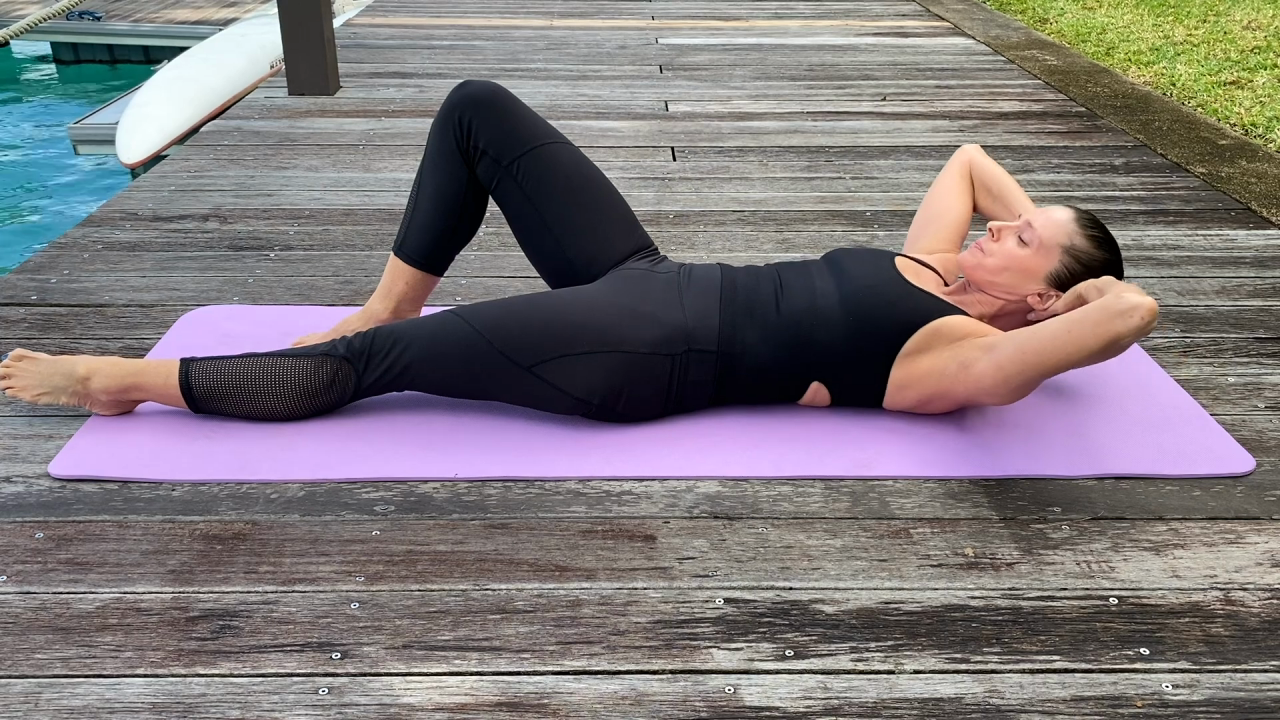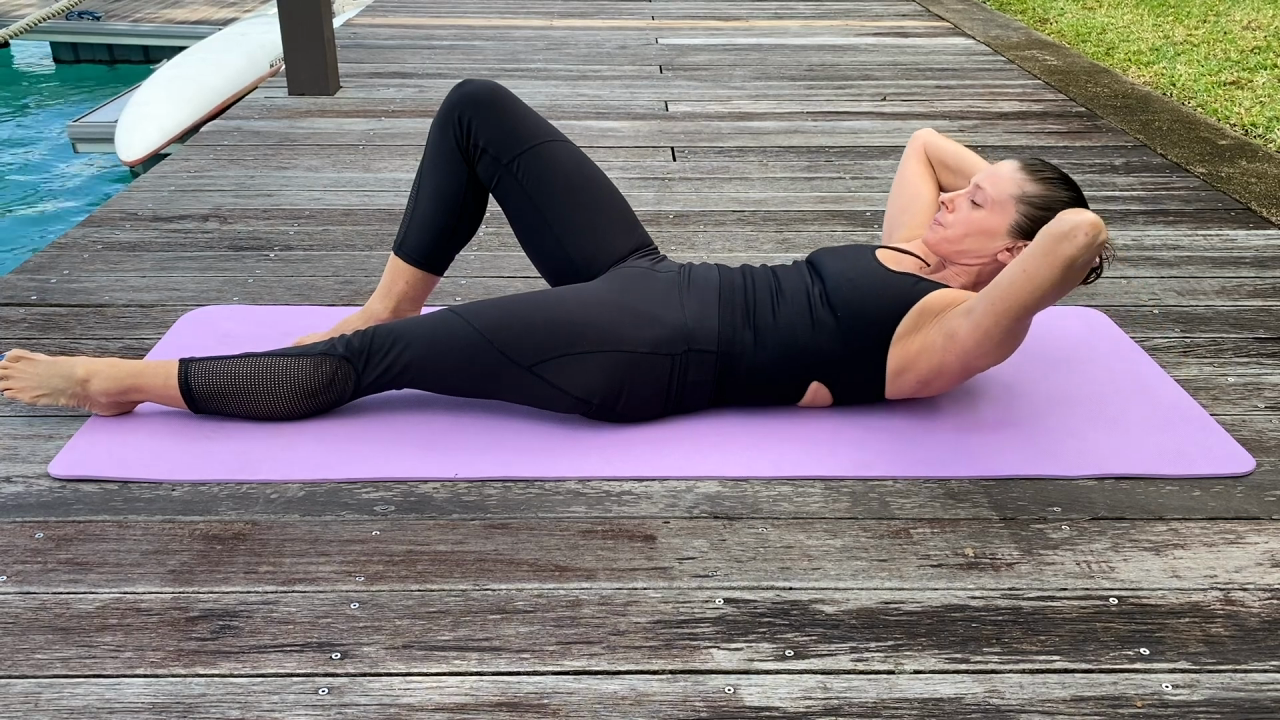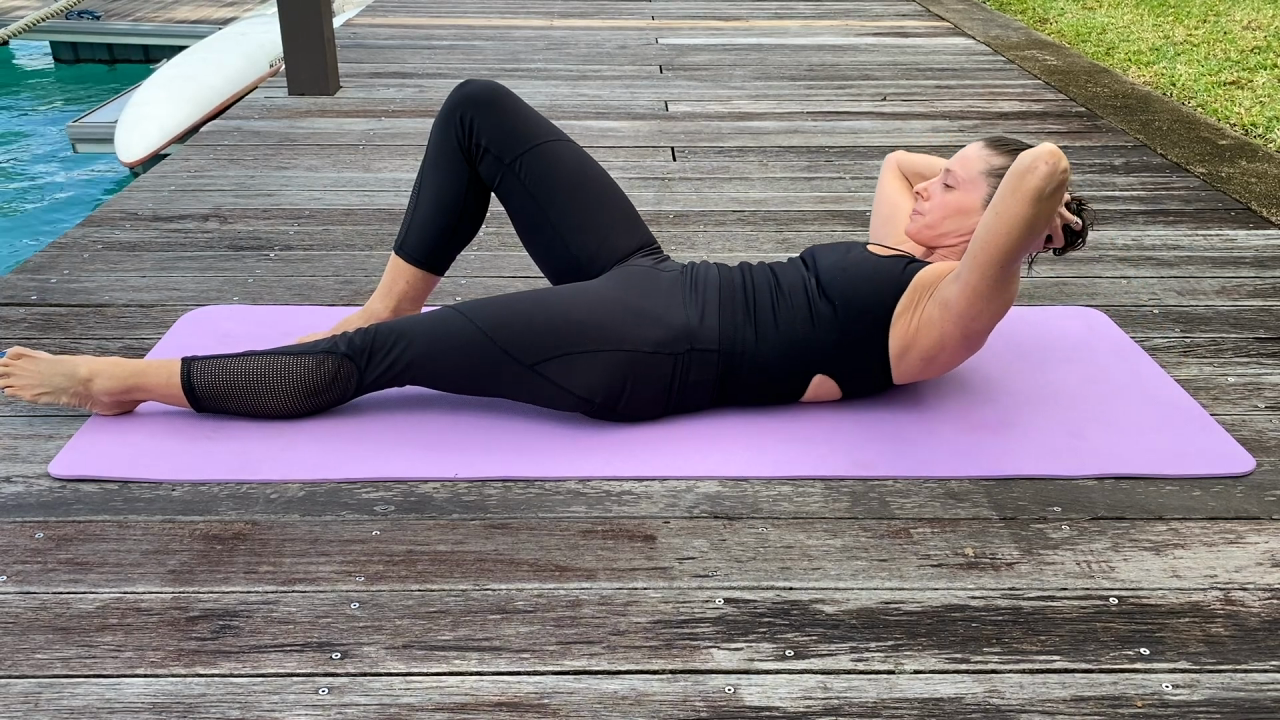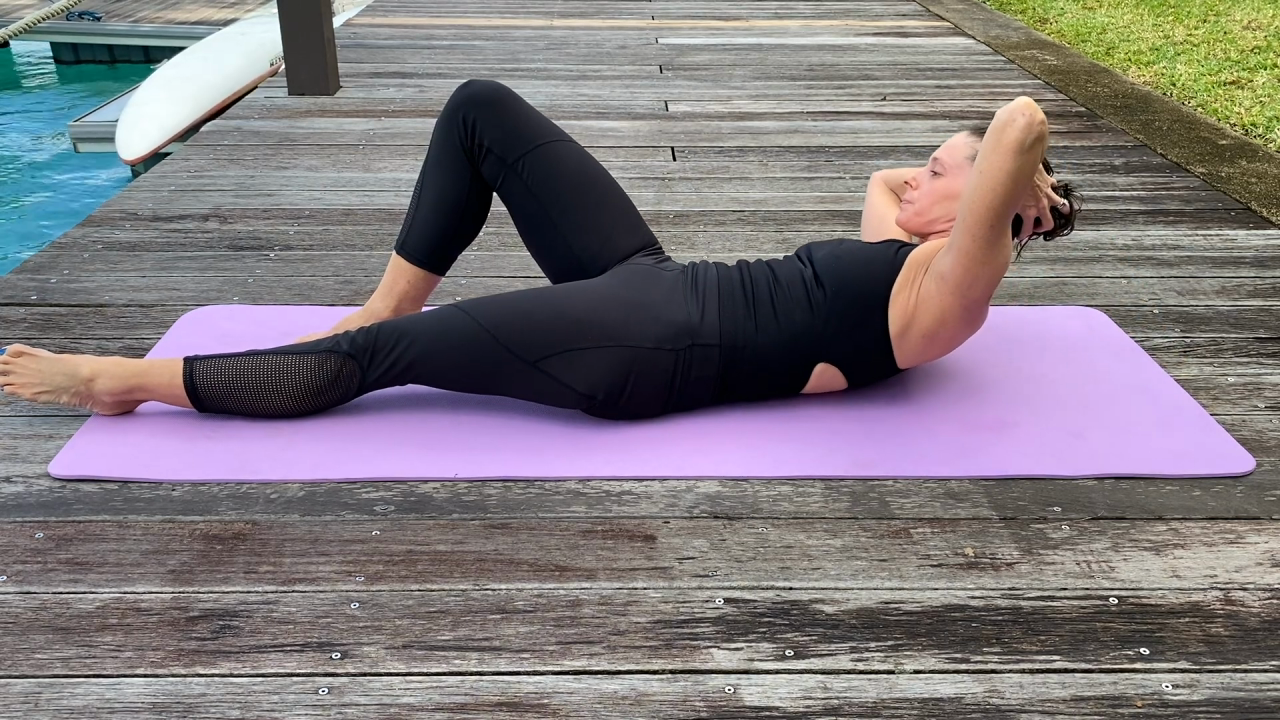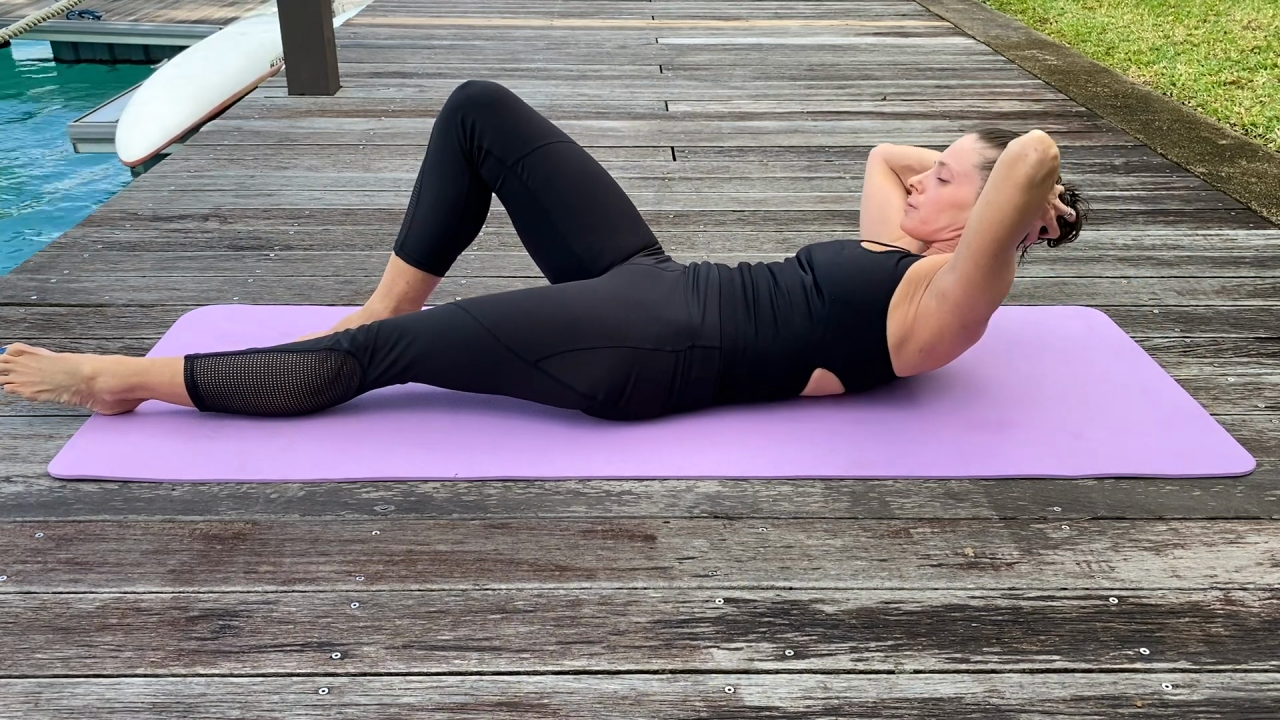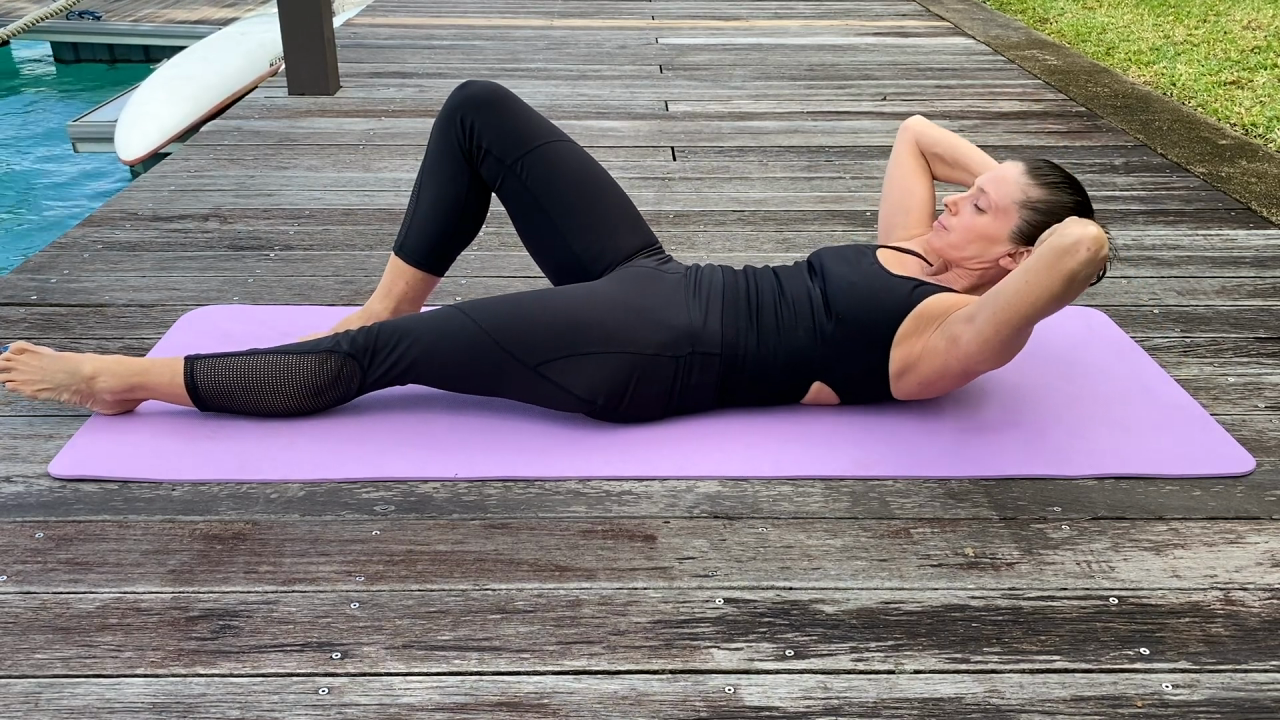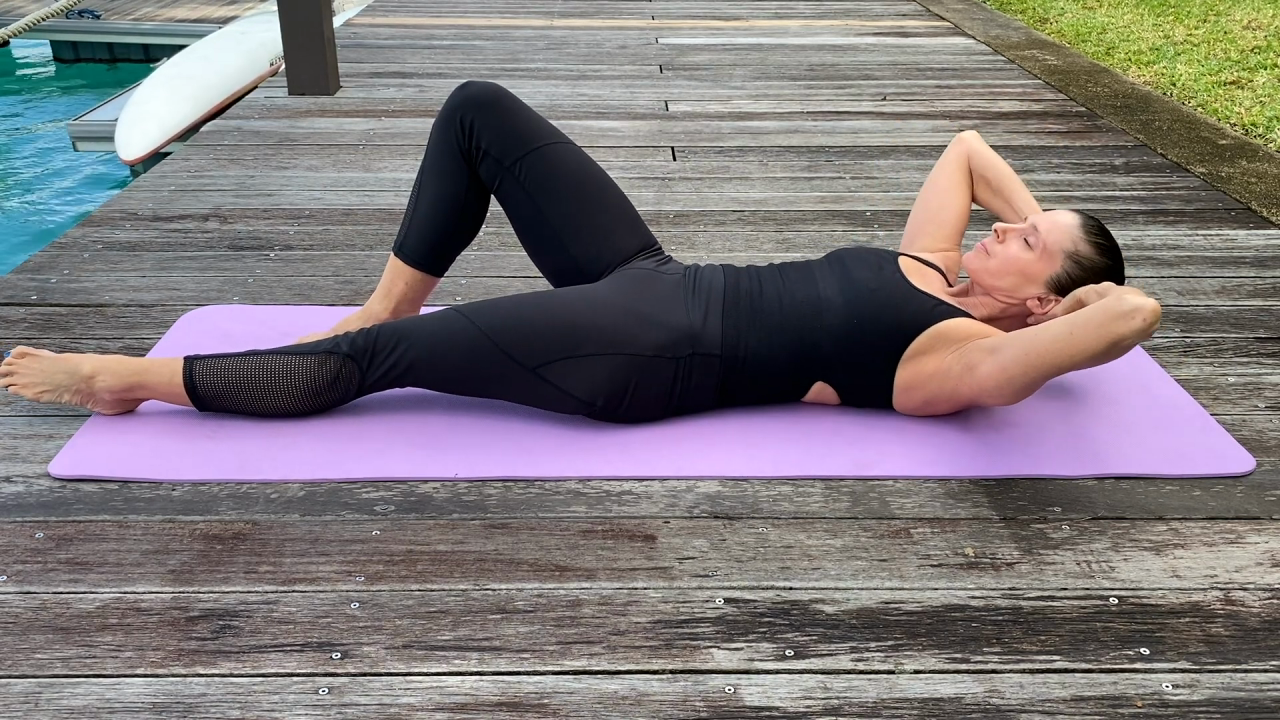
dt=0.7s
person 1, frame 1
left shoulder: (968, 361)
right shoulder: (934, 273)
left elbow: (1134, 313)
right elbow: (968, 158)
left wrist: (1085, 292)
right wrist: (1041, 222)
left hip: (644, 354)
right hip: (652, 284)
left knee: (367, 368)
right knee: (477, 109)
left ankle: (122, 378)
right ankle: (385, 307)
person 1, frame 2
left shoulder: (957, 330)
right shoulder: (916, 258)
left elbow: (1082, 233)
right elbow: (923, 140)
left wrist: (1043, 229)
right wrist: (1002, 190)
left hip: (644, 357)
right hip: (651, 284)
left knee: (373, 362)
right knee: (477, 107)
left ankle: (120, 381)
right ankle: (386, 305)
person 1, frame 3
left shoulder: (954, 311)
right shoulder: (903, 258)
left elbow: (1044, 164)
right elbow: (895, 159)
left wrist: (1022, 195)
right wrist: (971, 173)
left hip: (645, 353)
right hip: (649, 285)
left knee: (374, 360)
right knee: (478, 108)
left ankle: (121, 379)
right ankle: (387, 304)
person 1, frame 4
left shoulder: (947, 293)
right shoulder: (899, 254)
left elbow: (1022, 120)
right elbow: (877, 176)
left wrist: (1008, 179)
right wrist: (962, 171)
left hip: (648, 351)
right hip: (653, 283)
left knee: (379, 357)
right knee: (481, 108)
left ankle: (125, 380)
right ankle: (387, 303)
person 1, frame 5
left shoulder: (947, 304)
right shoulder: (900, 251)
left elbow: (1035, 154)
right elbow: (882, 151)
left wrist: (1015, 184)
right wrist: (970, 170)
left hip: (646, 352)
right hip: (652, 285)
left knee: (380, 357)
right knee: (479, 109)
left ankle: (128, 379)
right ankle: (386, 304)
person 1, frame 6
left shoulder: (960, 335)
right shoulder: (917, 258)
left elbow: (1079, 243)
right elbow: (914, 129)
left wrist: (1058, 233)
right wrist: (1005, 177)
left hip: (646, 355)
right hip: (654, 283)
left knee: (378, 357)
right knee: (478, 109)
left ankle: (128, 378)
right ankle: (386, 305)
person 1, frame 7
left shoulder: (969, 359)
right shoulder: (933, 272)
left elbow: (1135, 314)
right elbow: (967, 145)
left wrist: (1084, 290)
right wrist: (1044, 229)
left hip: (644, 354)
right hip: (657, 282)
left knee: (376, 364)
right knee: (479, 110)
left ankle: (126, 378)
right ankle: (384, 305)
